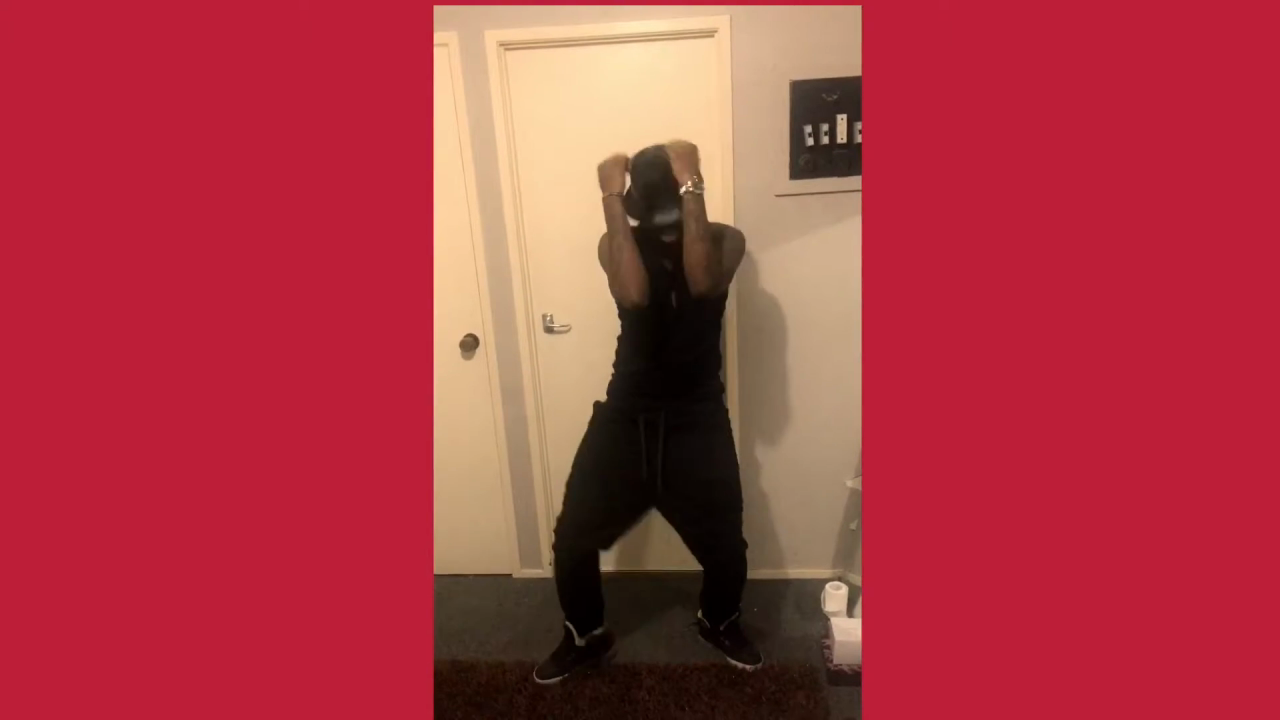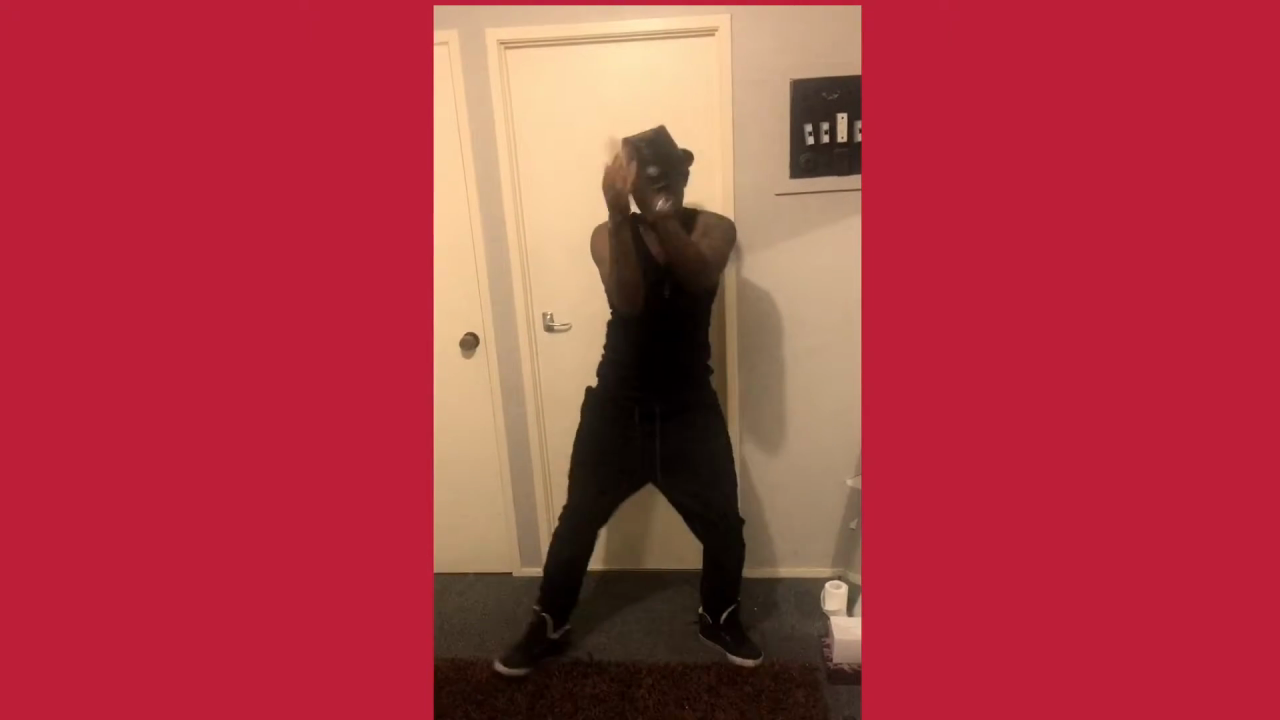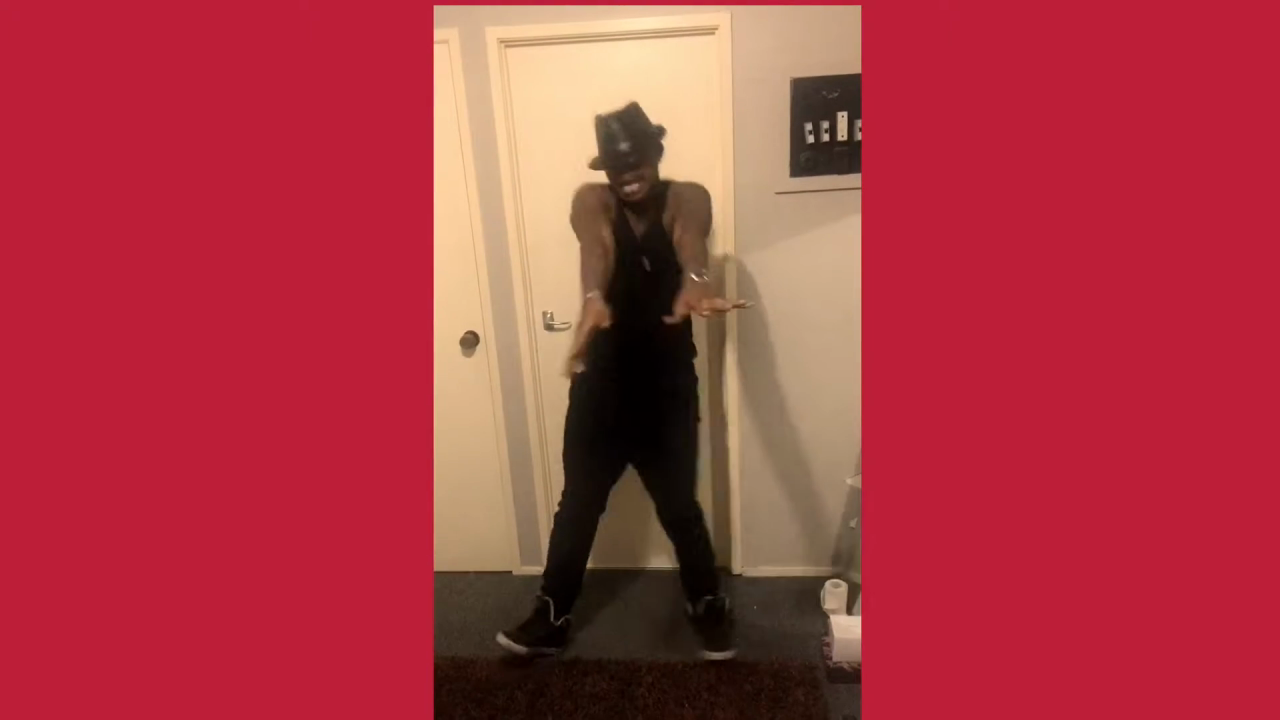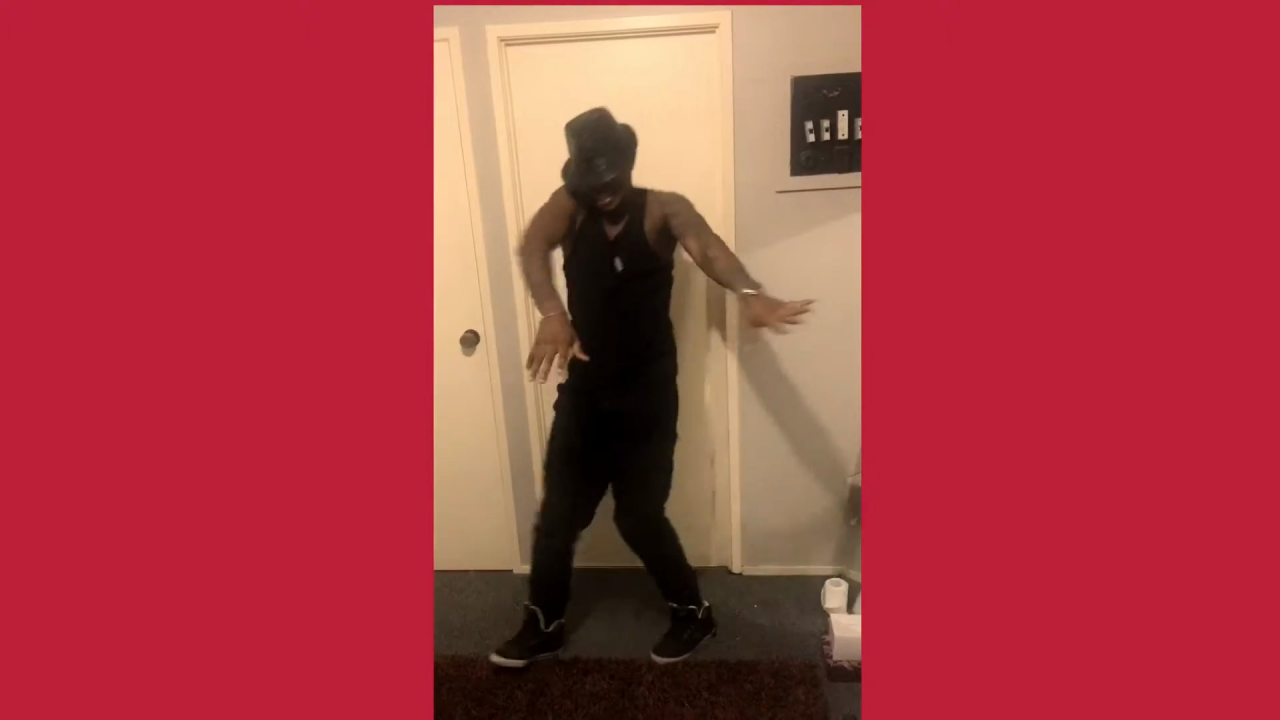
dt=0.2s
person 1, frame 1
left shoulder: (724, 240)
right shoulder: (617, 245)
left elbow: (702, 282)
right elbow: (634, 296)
left wrist: (690, 184)
right wrist: (611, 197)
left hip: (697, 423)
right hip: (625, 419)
left knee: (725, 548)
right knee: (572, 537)
left ankle: (719, 622)
right ankle: (585, 635)
person 1, frame 2
left shoulder: (713, 229)
right shoulder: (609, 235)
left elbow: (696, 273)
right elbow: (628, 300)
left wrist: (659, 209)
right wrist: (620, 210)
left hip: (689, 409)
right hip: (618, 405)
left knee: (722, 527)
right knee: (577, 522)
left ankle: (719, 617)
right ankle: (548, 628)
person 1, frame 3
left shoulder: (688, 198)
right shoulder: (592, 201)
left elbow: (689, 235)
right elbow: (595, 246)
left wrist: (695, 282)
right wrist: (595, 300)
left hip: (668, 385)
right hip: (602, 384)
left knee: (678, 506)
right knee: (578, 504)
left ankle: (707, 605)
right ankle: (551, 616)
person 1, frame 4
left shoulder: (664, 210)
right shoulder: (568, 204)
left elbow: (704, 246)
right elbow: (533, 247)
left wrist: (751, 293)
right wrist: (552, 312)
left hip: (647, 396)
right hip: (583, 393)
left knee: (638, 518)
right knee: (558, 515)
left ankle: (692, 613)
right ankle: (542, 625)
